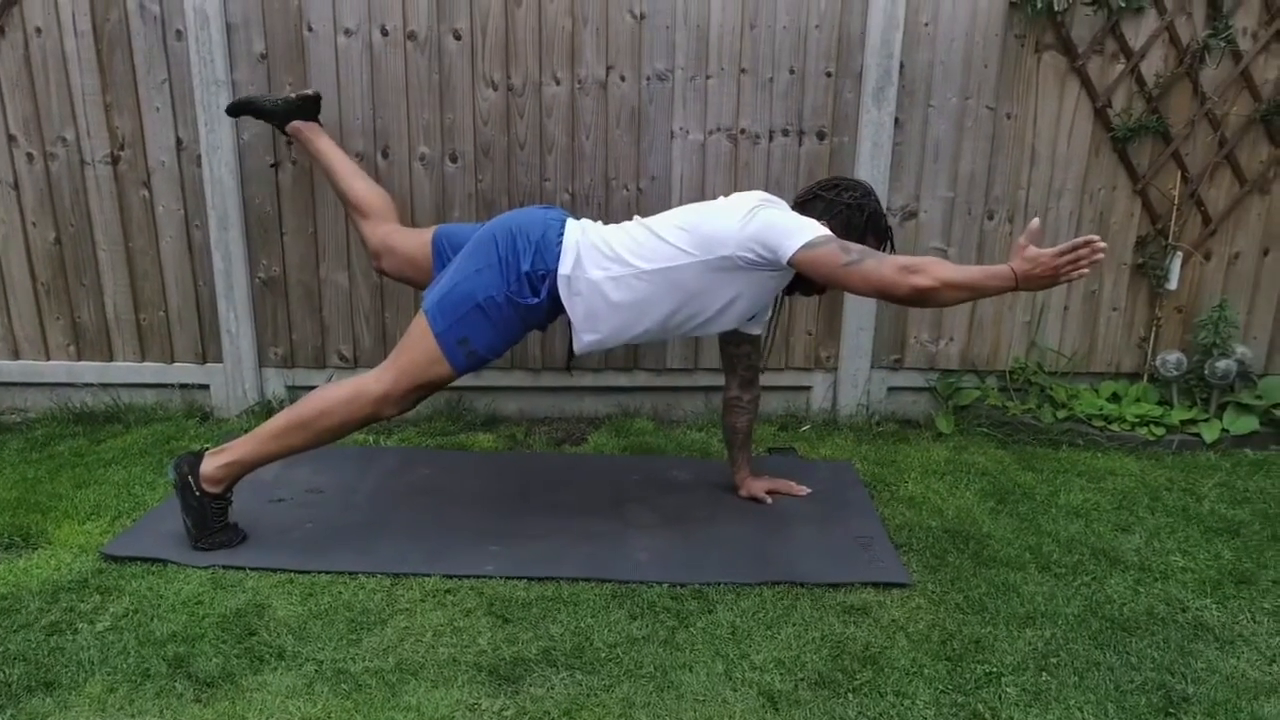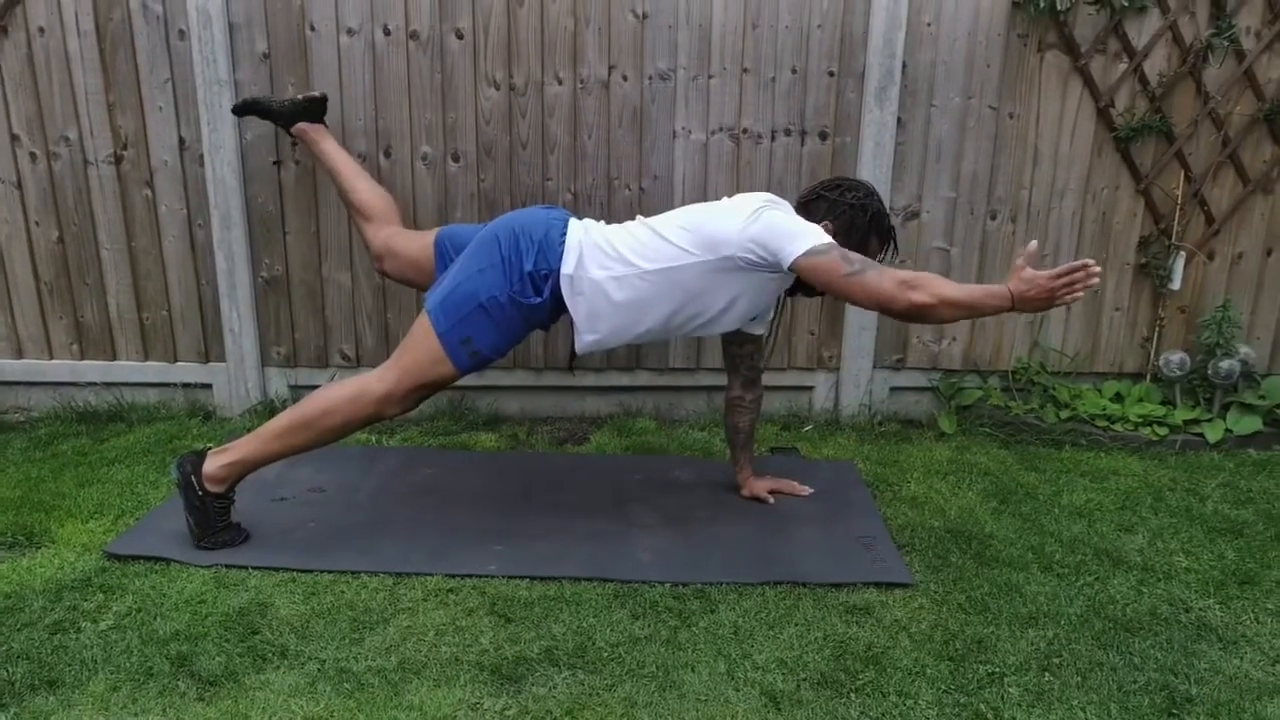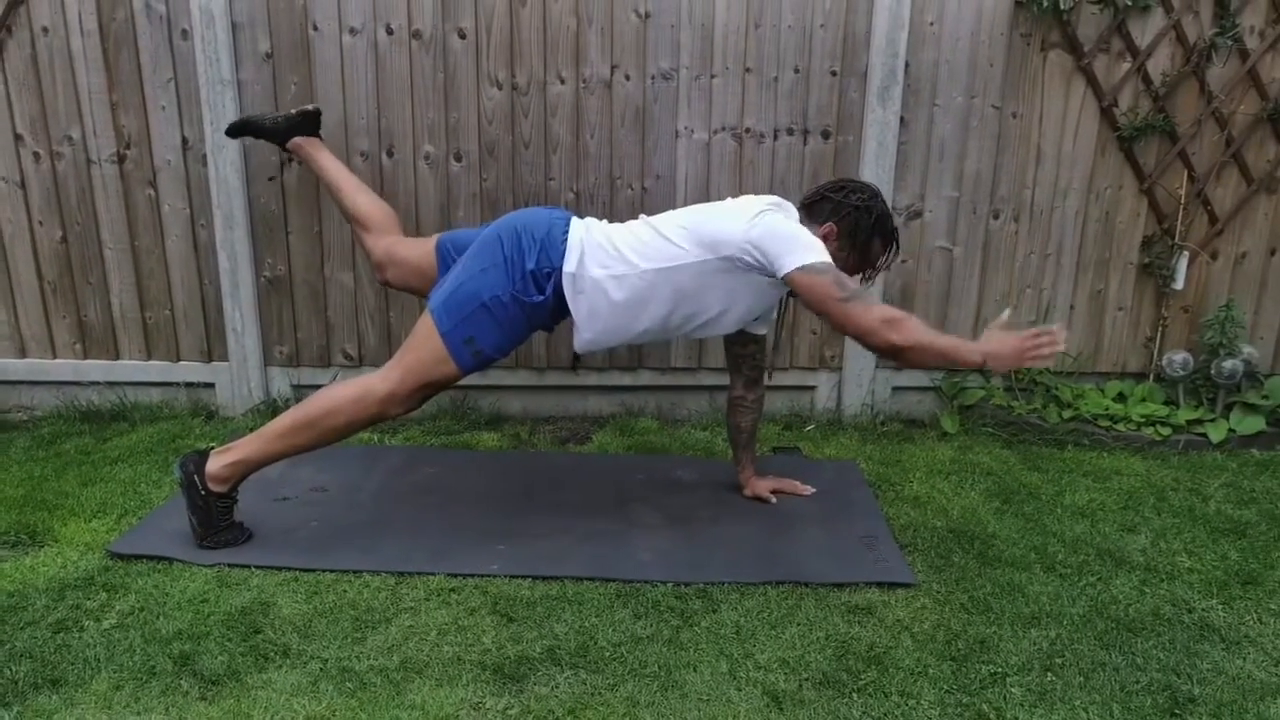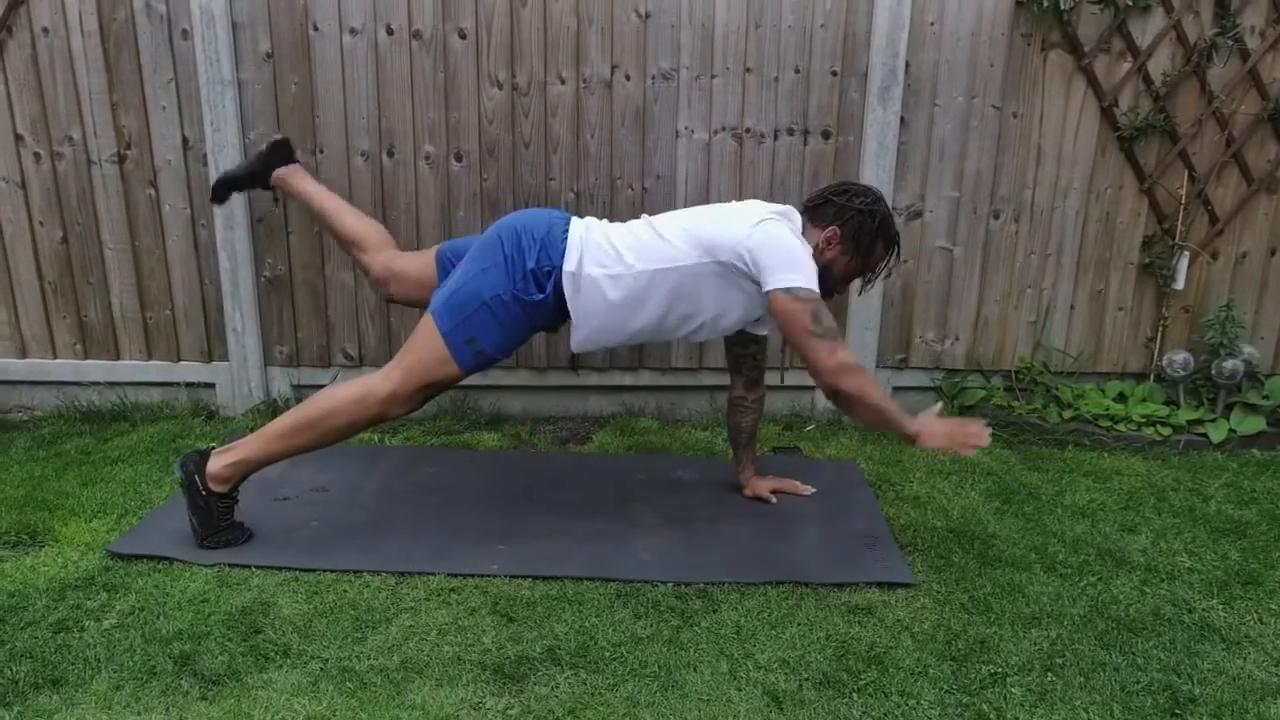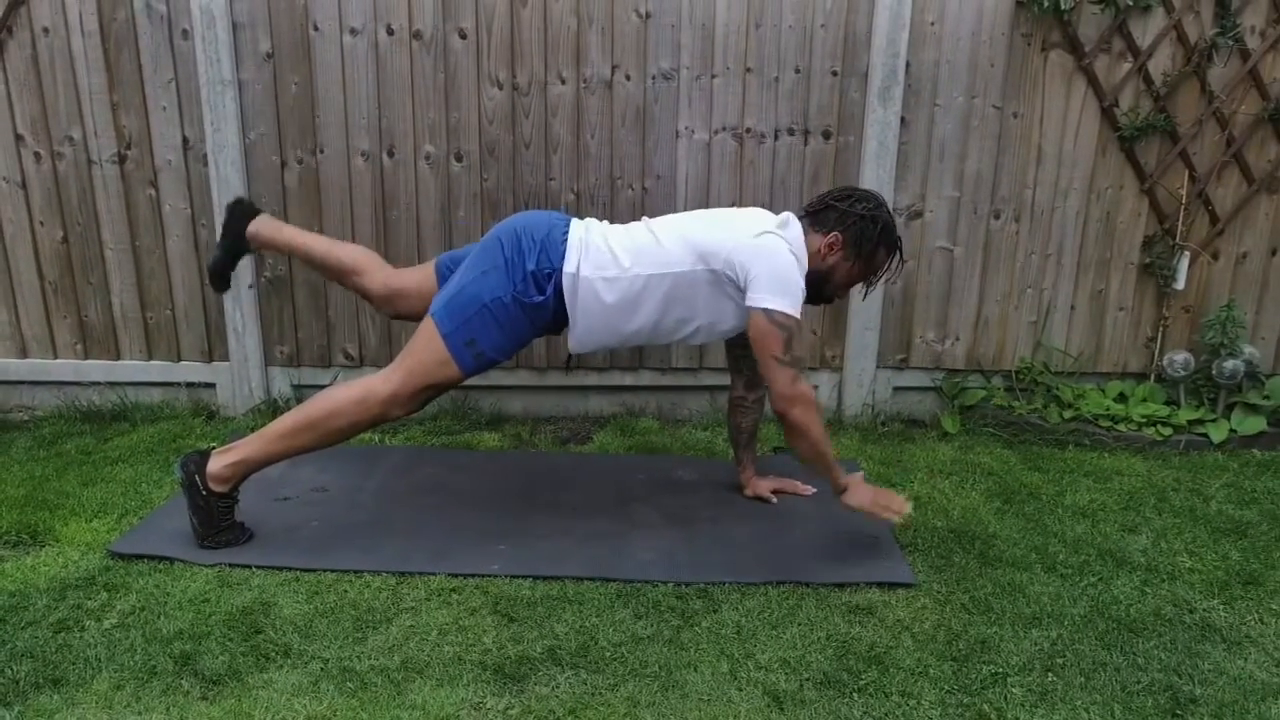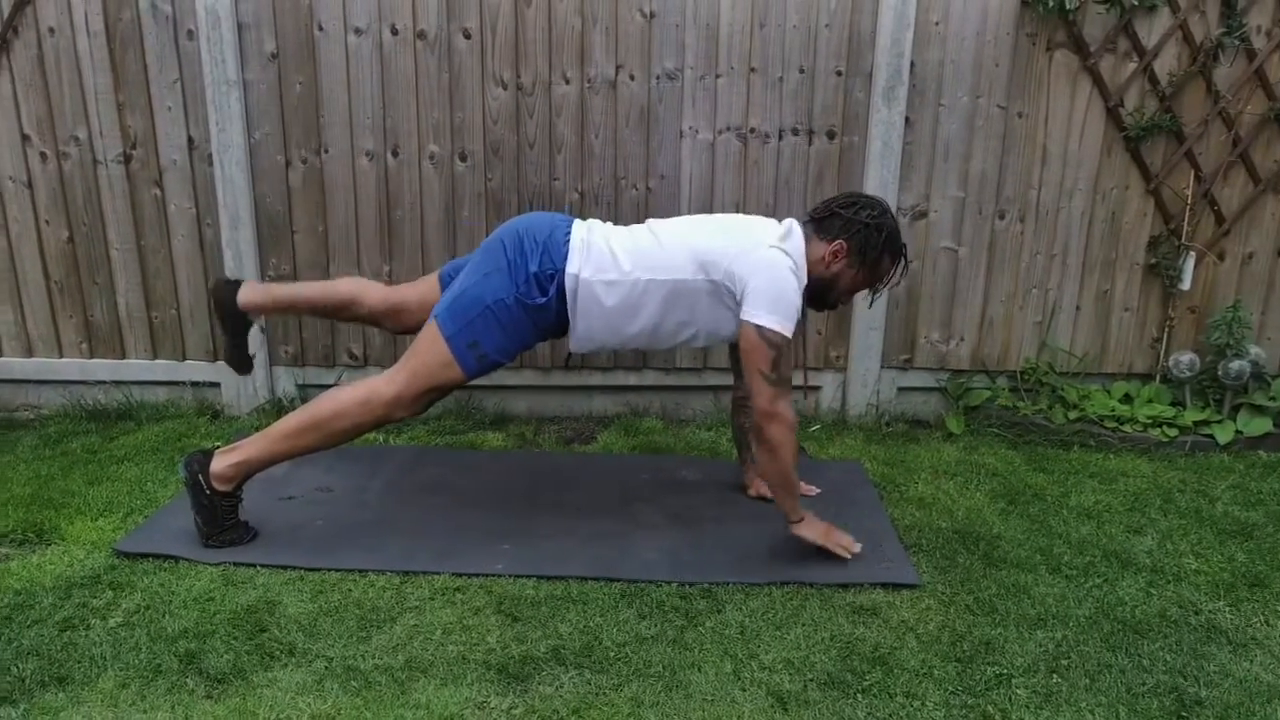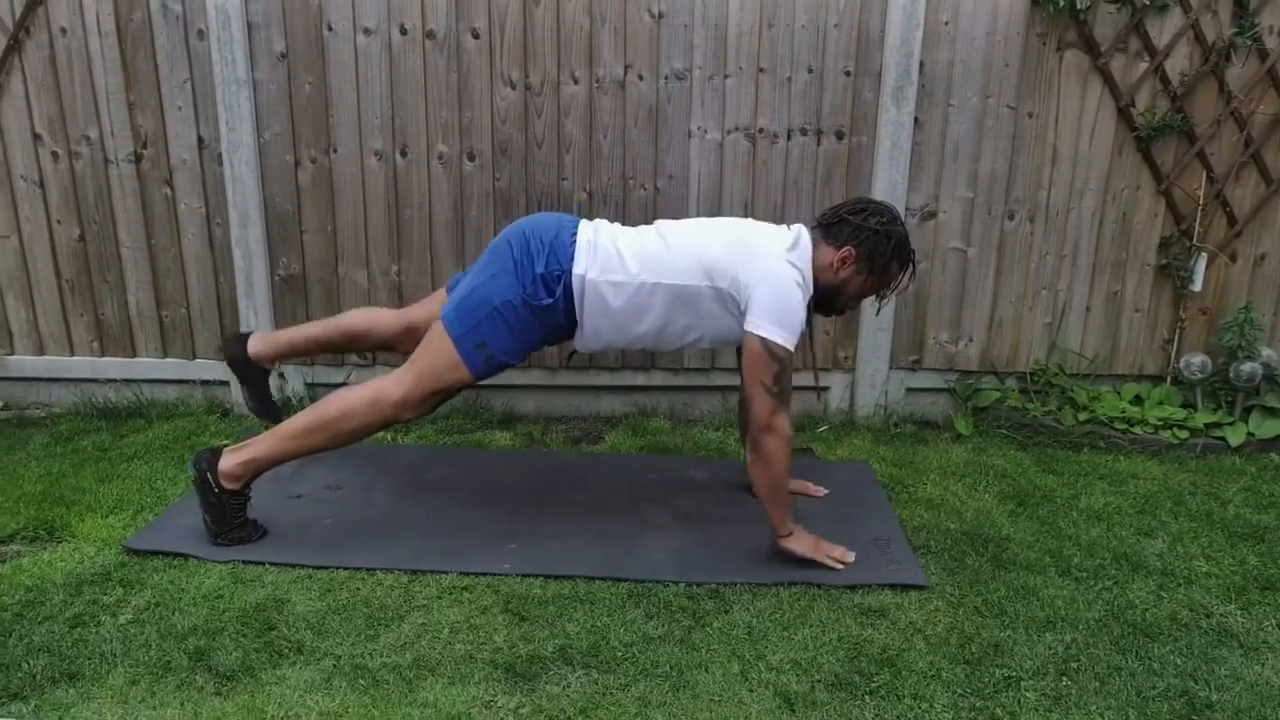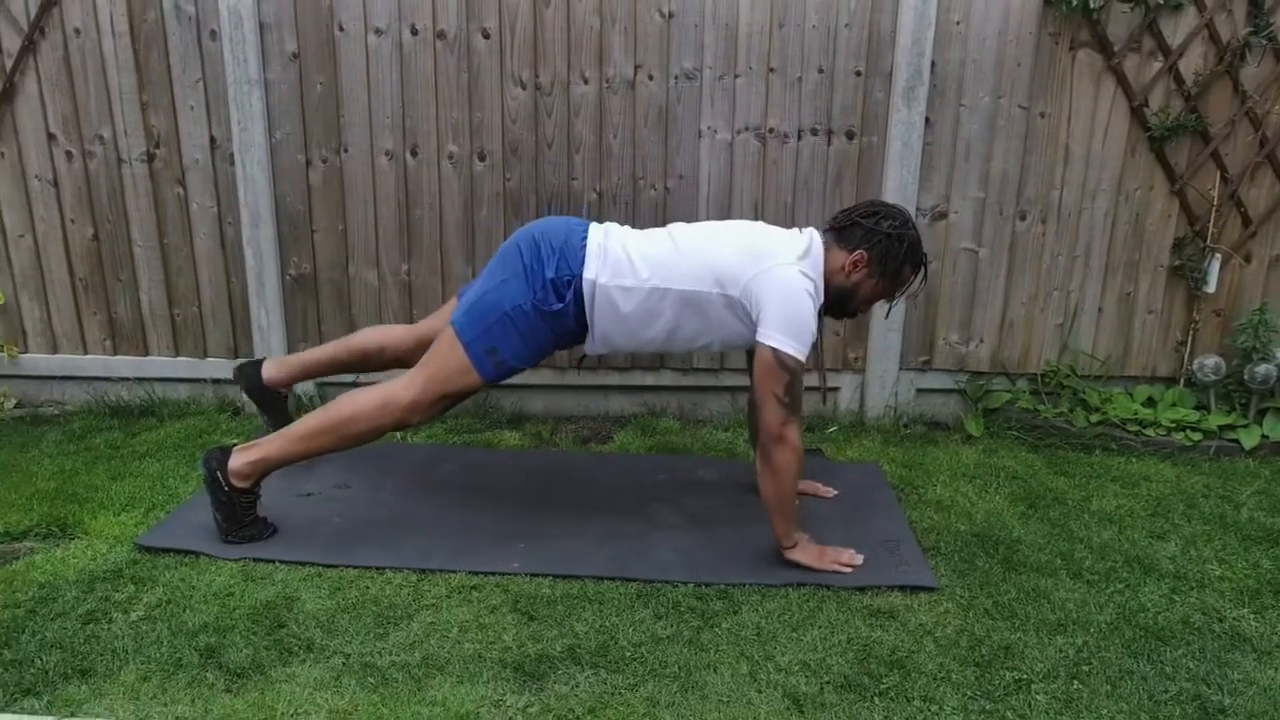
dt=0.1s
person 1, frame 1
left shoulder: (758, 280)
right shoulder: (772, 227)
left elbow: (741, 379)
right elbow: (906, 283)
left wrist: (744, 473)
right wrist: (1016, 275)
left hip: (537, 257)
right hip: (534, 261)
left knee: (387, 243)
right knee: (391, 389)
left ankle: (299, 126)
right ankle: (212, 471)
person 1, frame 2
left shoulder: (760, 277)
right shoulder: (774, 229)
left elbow: (743, 376)
right elbow: (896, 293)
left wrist: (748, 471)
right wrist: (1011, 295)
left hip: (542, 261)
right hip: (534, 261)
left knee: (390, 244)
right knee: (394, 389)
left ankle: (306, 126)
right ankle: (214, 472)
person 1, frame 3
left shoulder: (760, 282)
right shoulder: (778, 231)
left elbow: (747, 377)
right elbow: (877, 326)
left wrist: (749, 472)
right wrist: (981, 351)
left hip: (543, 258)
right hip: (538, 263)
left knee: (390, 252)
right knee: (396, 389)
left ankle: (301, 140)
right ankle: (217, 472)
person 1, frame 4
left shoulder: (756, 277)
right shoulder: (780, 243)
left elbow: (749, 374)
right elbow: (830, 365)
left wrist: (748, 470)
right wrist: (917, 427)
left hip: (542, 259)
right hip: (536, 262)
left knee: (390, 272)
right knee: (399, 388)
left ankle: (279, 171)
right ankle: (217, 471)
person 1, frame 5
left shoulder: (752, 256)
right shoulder: (776, 258)
left elbow: (747, 376)
right elbow: (788, 392)
left wrist: (747, 470)
right wrist: (844, 483)
left hip: (544, 253)
right hip: (537, 268)
left knee: (384, 285)
right knee: (394, 391)
left ankle: (254, 228)
right ankle: (217, 473)
person 1, frame 6
left shoulder: (766, 250)
right shoulder: (777, 269)
left elbow: (747, 387)
right elbow: (771, 405)
left wrist: (753, 470)
right wrist: (799, 515)
left hip: (546, 258)
right hip: (539, 268)
left knee: (393, 305)
right knee: (401, 392)
left ankle: (247, 299)
right ankle: (222, 470)
person 1, frame 7
left shoulder: (775, 254)
right shoulder: (782, 279)
left elbow: (752, 395)
right elbow: (769, 416)
left wrist: (762, 474)
right wrist: (787, 530)
left hip: (553, 254)
right hip: (548, 268)
left knee: (399, 328)
right knee: (410, 392)
left ankle: (259, 349)
right ankle: (231, 469)
person 1, frame 8
left shoulder: (785, 257)
right shoulder: (794, 288)
left elbow: (762, 395)
right elbow: (779, 425)
left wrist: (776, 473)
right wrist: (793, 541)
left hip: (563, 255)
right hip: (557, 273)
left knee: (419, 339)
right knee: (419, 394)
left ankle: (271, 374)
right ankle: (242, 466)
